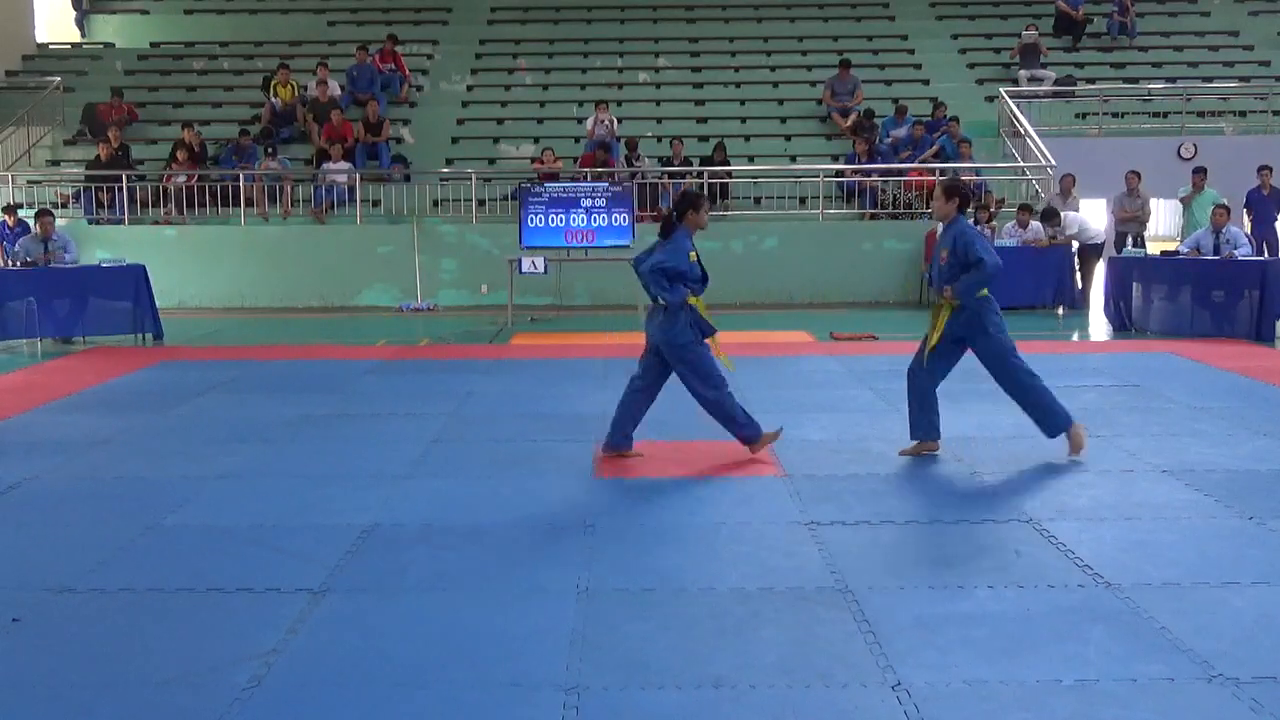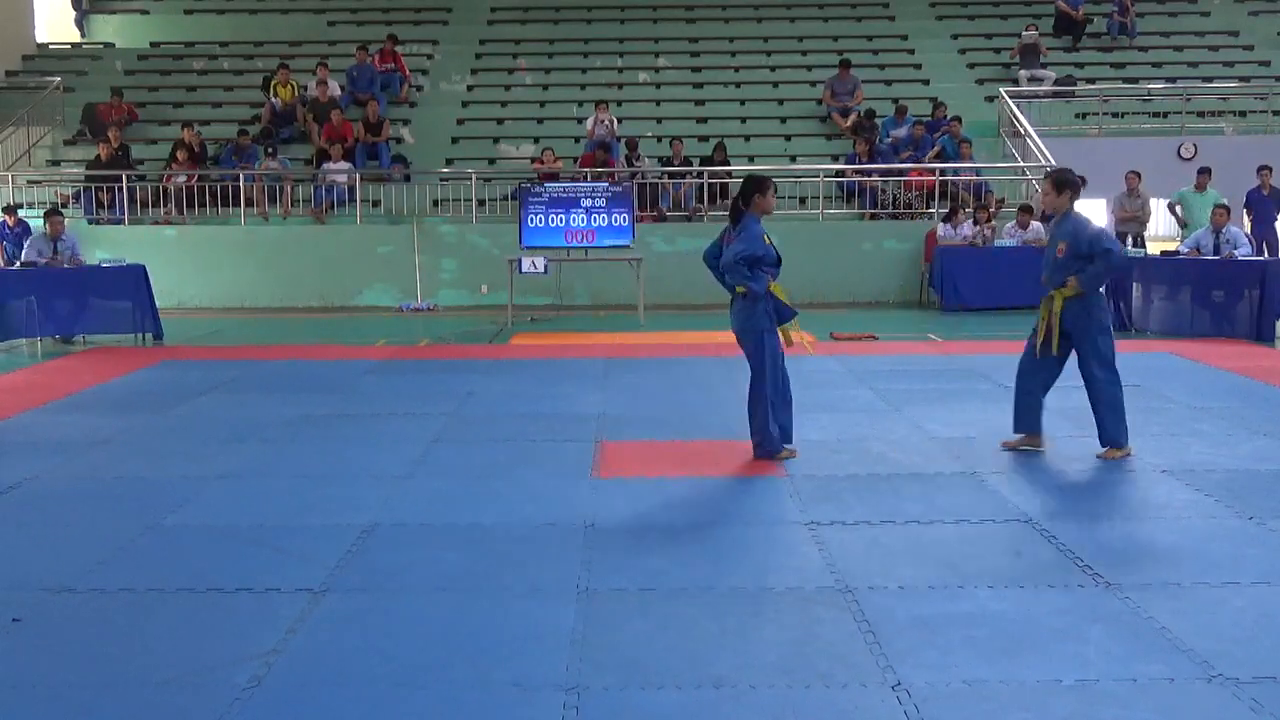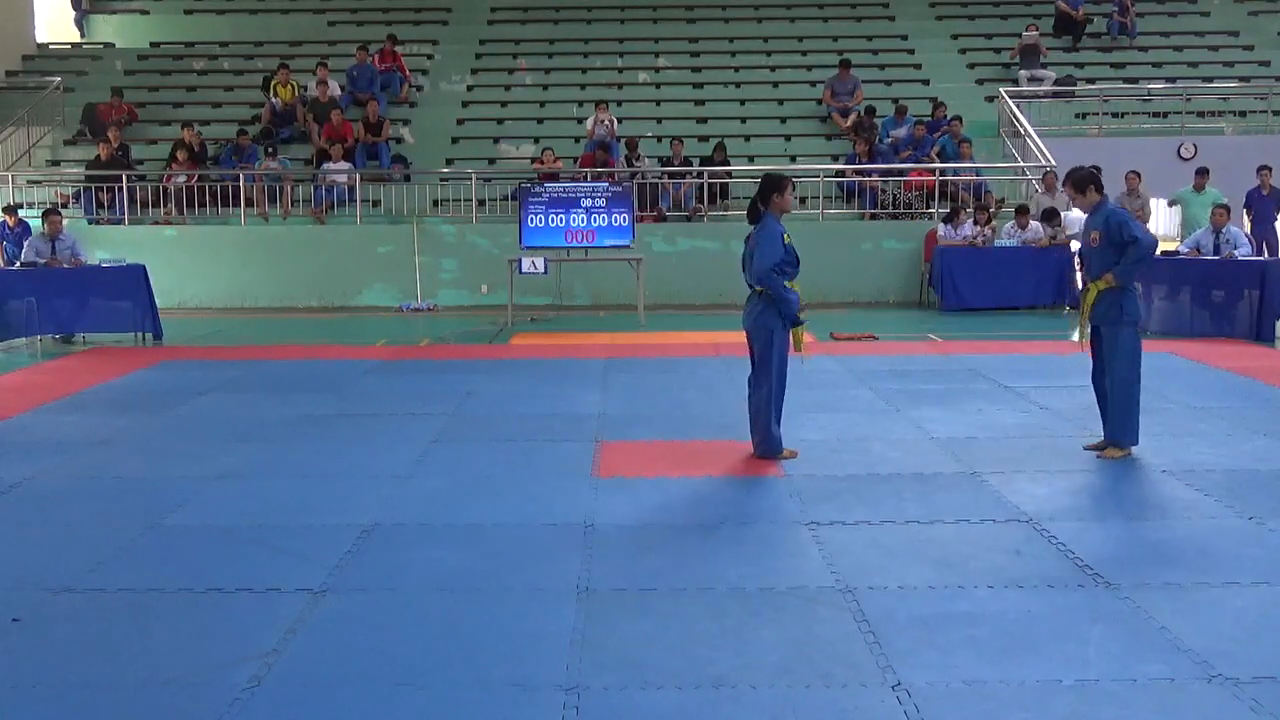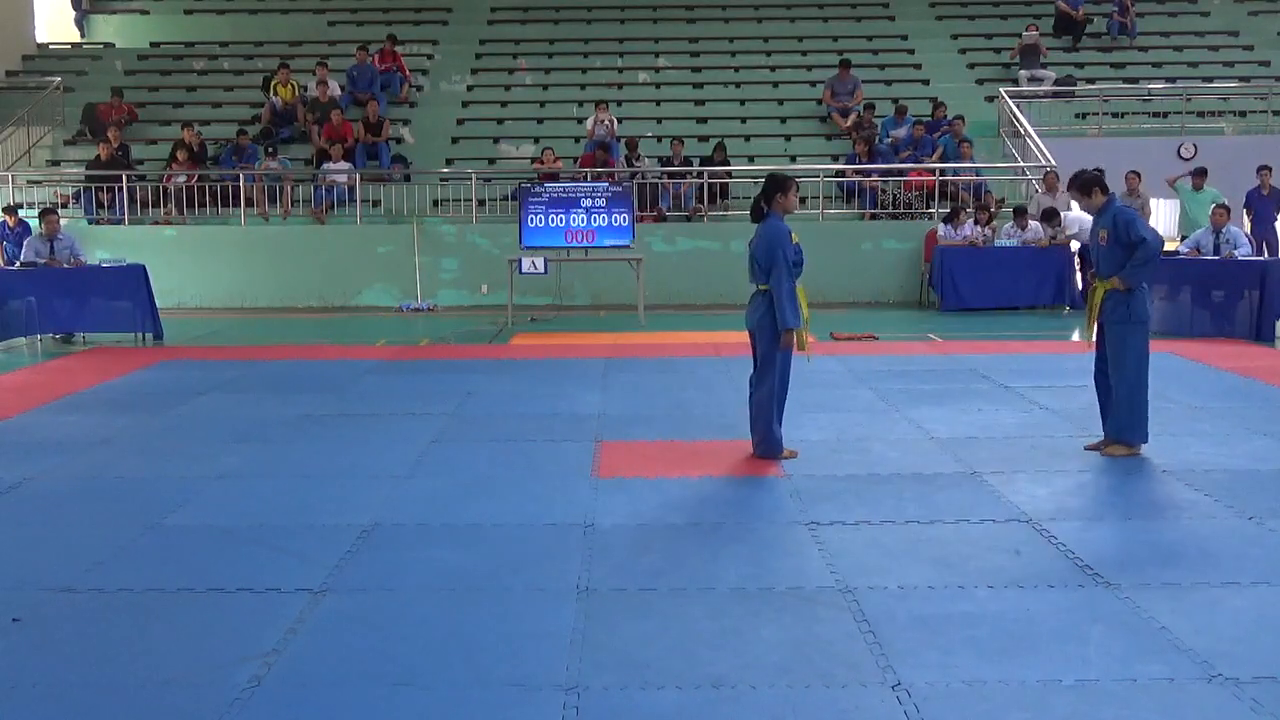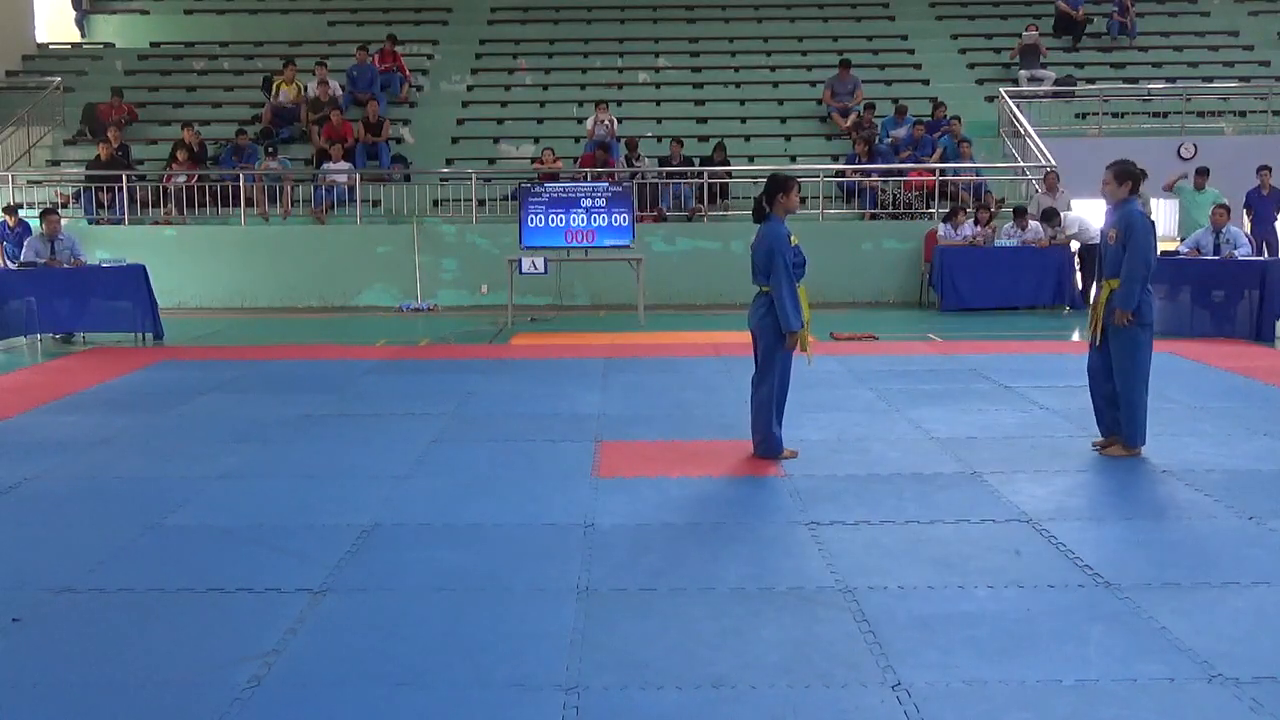
dt=0.5s
person 1, frame 1
left shoulder: (964, 234)
right shoulder: (948, 233)
left elbow: (990, 266)
left wrist: (957, 290)
right wrist: (944, 291)
left hip: (977, 316)
right hip: (951, 317)
left knee: (1014, 374)
right knee: (920, 374)
left ankle: (1067, 427)
right ankle: (927, 438)
person 1, frame 2
left shoulder: (1081, 228)
right shoulder: (1057, 226)
left elbow: (1115, 256)
left wrist: (1083, 282)
right wrist: (1049, 278)
left hip: (1086, 311)
right hip: (1057, 310)
left knee: (1100, 375)
right knee: (1031, 368)
left ankle: (1118, 442)
right ankle: (1032, 433)
person 1, frame 3
left shoulder: (1115, 216)
right shoulder: (1092, 219)
left elbow: (1147, 243)
left wrist: (1118, 276)
right wrist: (1089, 275)
left hip: (1119, 305)
right hip: (1100, 304)
left knee: (1121, 372)
right knee: (1102, 373)
left ankle: (1122, 441)
right ankle: (1112, 436)
person 1, frame 4
left shoulder: (1123, 215)
right shoulder: (1101, 218)
left elbow: (1153, 244)
left wrist: (1127, 281)
right wrist: (1101, 286)
left hip: (1126, 305)
right hip: (1109, 303)
left knee: (1127, 372)
right knee: (1105, 372)
left ankle: (1129, 439)
right ankle: (1113, 434)
person 1, frame 5
left shoulder: (1135, 218)
right shoulder: (1114, 215)
left elbow: (1138, 266)
left wrist: (1124, 305)
right wrist: (1102, 299)
left hip: (1129, 308)
right hip: (1111, 304)
left knee: (1129, 375)
right knee: (1099, 369)
left ankle: (1131, 441)
right ankle: (1114, 431)
person 2, frame 1
left shoulder: (674, 241)
right shoulder: (679, 247)
left elbow: (640, 262)
right elbow: (648, 269)
right wrist: (674, 298)
left hip: (664, 322)
right hip: (679, 326)
left knee: (646, 382)
right knee: (712, 384)
left ankle: (617, 442)
right ankle: (751, 436)
person 2, frame 2
left shoulder: (738, 227)
right shoulder: (753, 232)
left elbow: (711, 257)
right elbow: (731, 263)
left wrist: (733, 286)
right wrist: (757, 285)
left hip: (751, 310)
right hip: (757, 311)
left knee: (773, 376)
right knee: (766, 378)
left ankle: (776, 437)
right ankle: (768, 445)
person 2, frame 3
left shoulder: (764, 227)
right shoulder: (772, 231)
left elbow: (752, 269)
right elbow: (762, 273)
right wrist: (791, 299)
left hip: (762, 310)
right hip: (771, 313)
left knee: (763, 379)
right knee: (770, 380)
left ankle: (764, 442)
right ankle: (768, 445)
person 2, frame 4
left shoulder: (765, 229)
right shoulder: (780, 232)
right elbow: (782, 281)
right wrist: (788, 324)
left hip: (761, 309)
right hip: (773, 313)
left knee: (764, 378)
right knee: (773, 379)
left ankle: (764, 441)
right ankle: (769, 445)
person 2, frame 5
left shoulder: (768, 229)
right shoulder: (778, 234)
right elbow: (782, 284)
right wrist: (792, 326)
left hip: (765, 312)
right hip: (775, 315)
left knee: (766, 379)
right knee: (773, 380)
left ankle: (765, 442)
right ankle: (769, 445)
